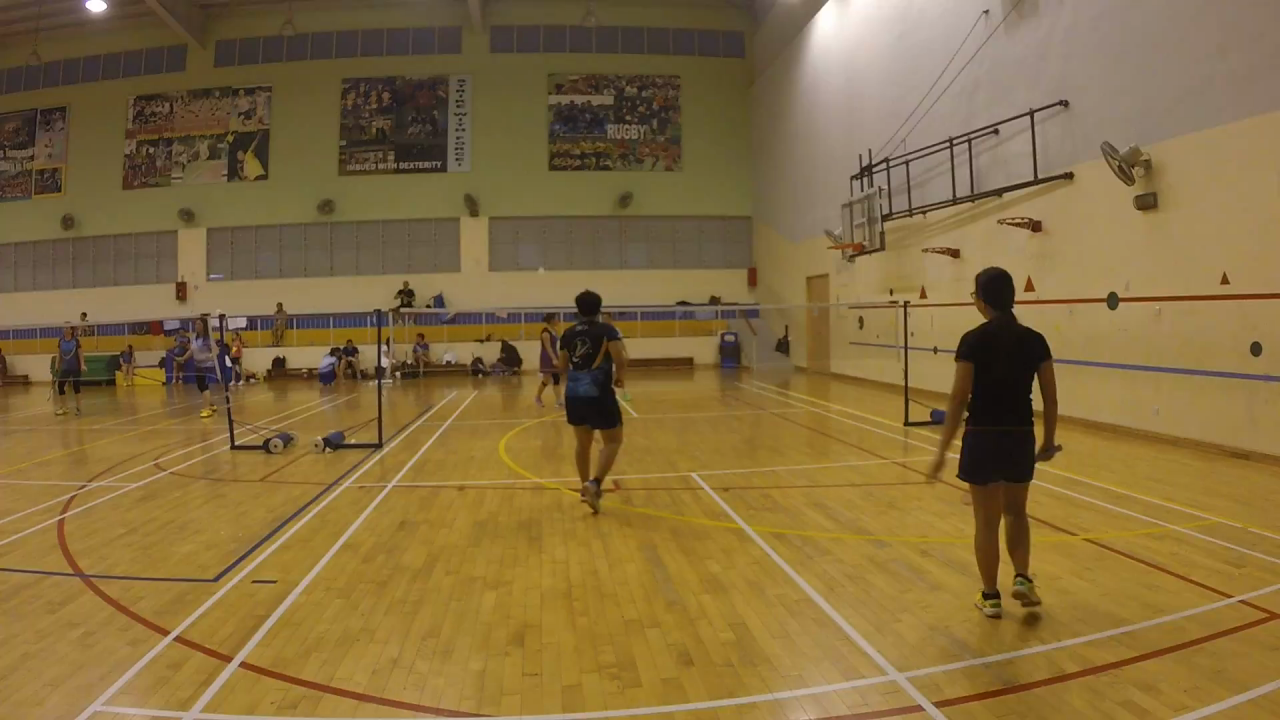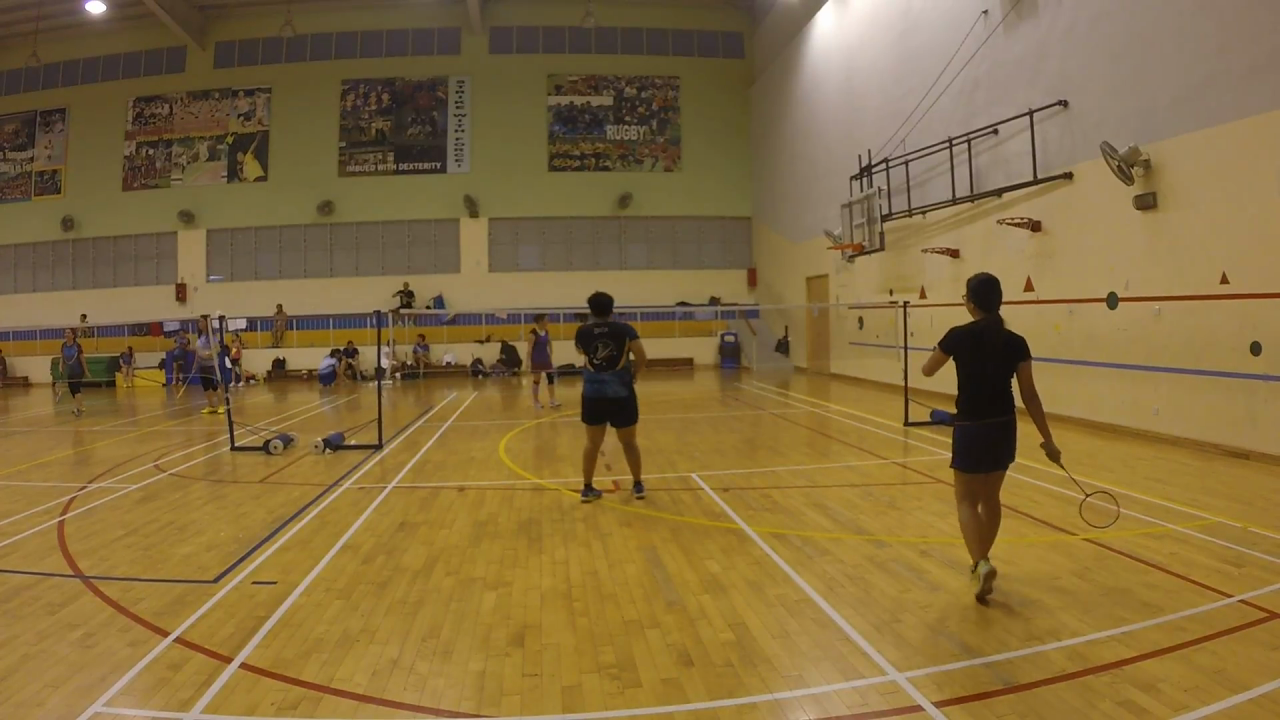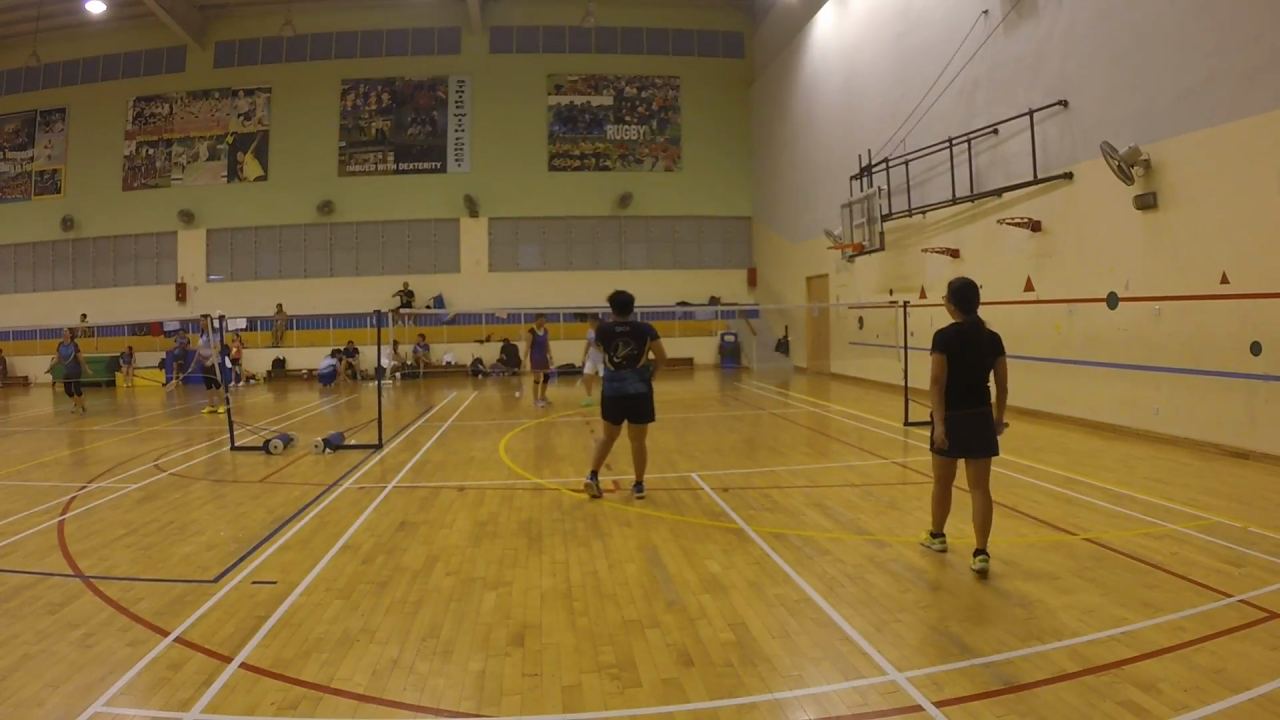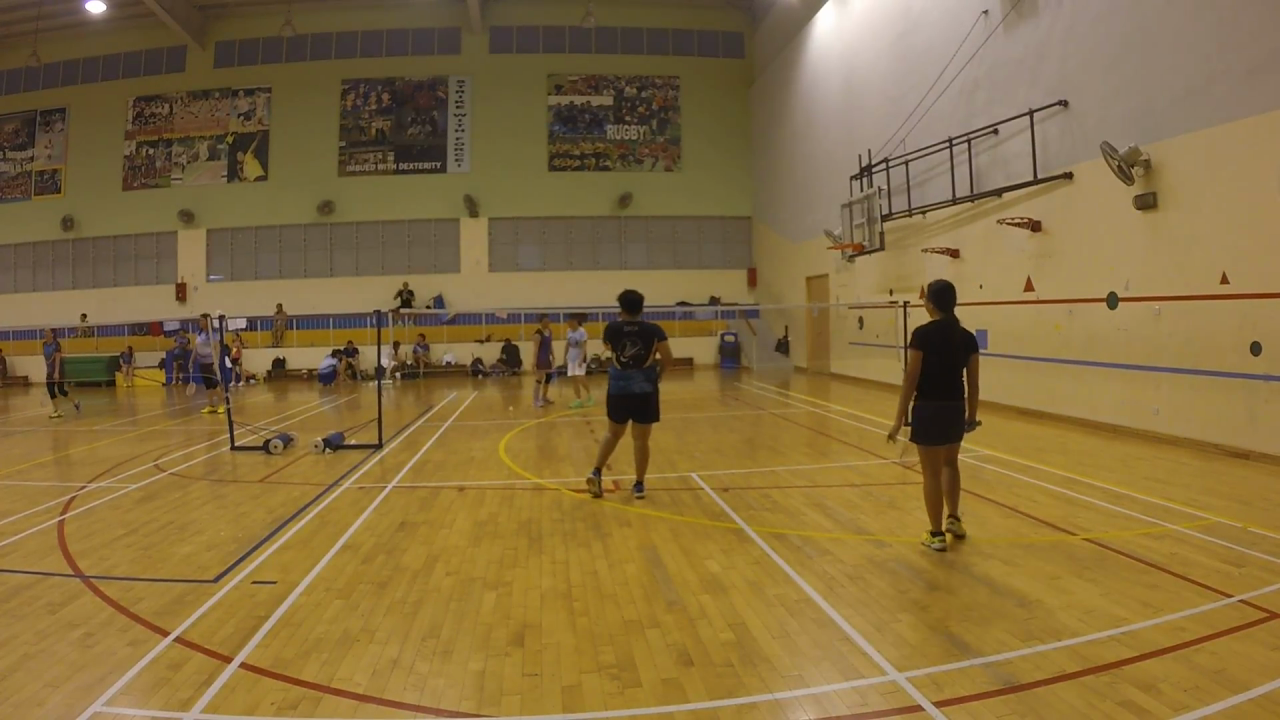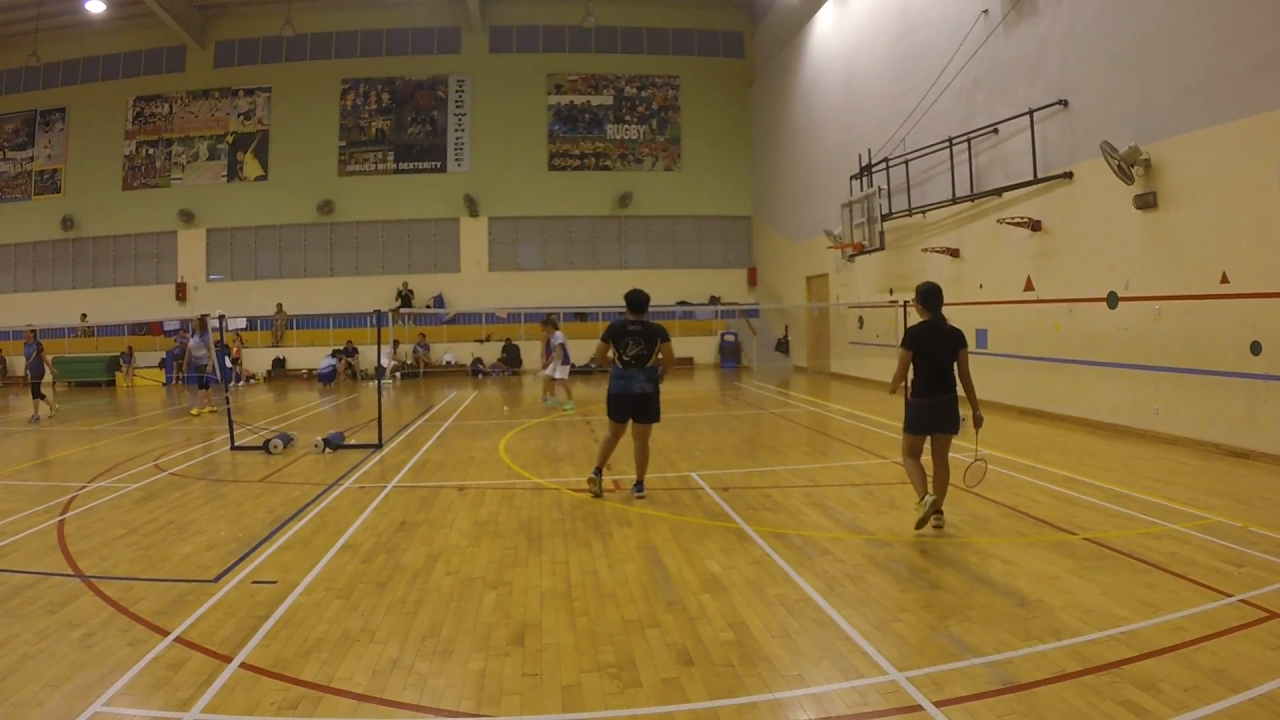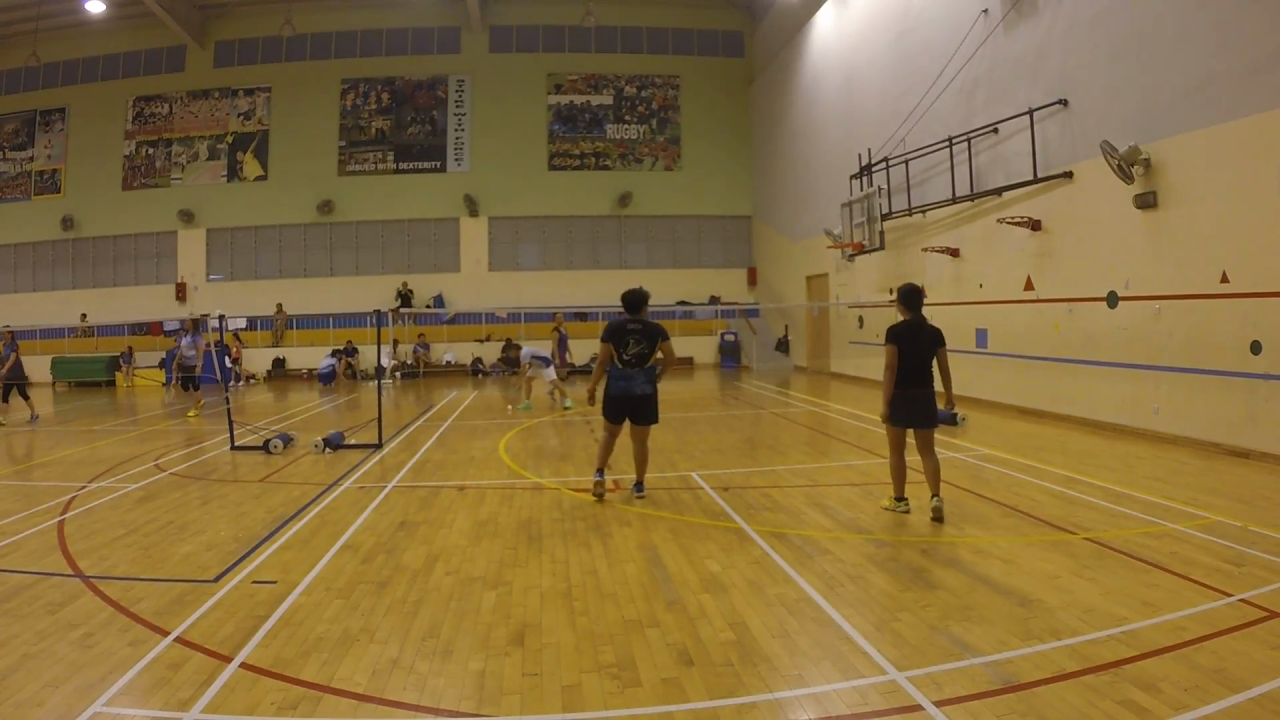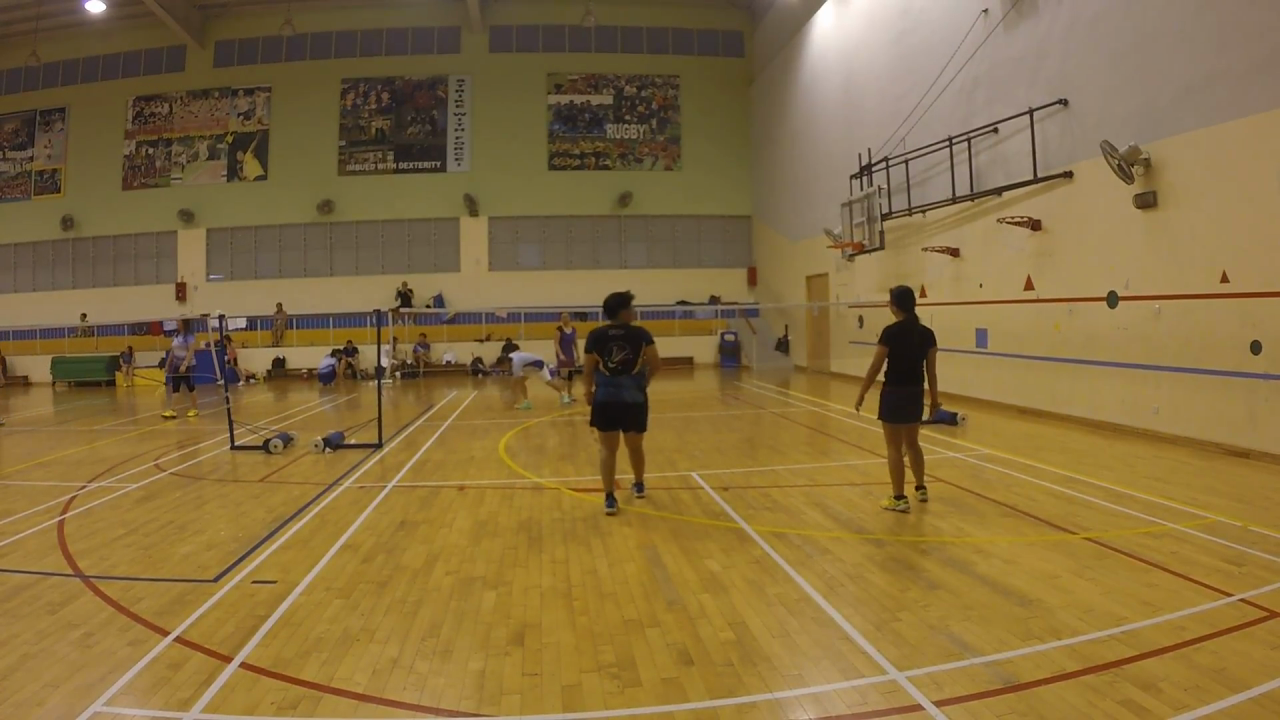
dt=0.4s
person 1, frame 1
left shoulder: (974, 341)
right shoulder: (1034, 341)
left elbow: (958, 400)
right elbow: (1050, 397)
left wrist: (942, 451)
right wrist: (1049, 438)
left hip: (983, 436)
right hip: (1020, 437)
left knee: (986, 517)
right knee: (1015, 511)
left ankle: (991, 596)
right ankle: (1024, 579)
person 1, frame 2
left shoulder: (958, 336)
right shoulder: (1016, 342)
left elbow: (928, 369)
right elbow: (1029, 394)
left wrist: (929, 365)
right wrist: (1047, 438)
left hip: (970, 428)
right hip: (1003, 427)
left knee: (967, 502)
right knee: (990, 497)
left ankle: (982, 562)
right ankle: (982, 563)
person 1, frame 3
left shoulder: (944, 337)
right shoulder: (992, 339)
left elbow: (937, 382)
right elbow: (1002, 386)
left wrist: (938, 424)
right wrist: (999, 418)
left hip: (953, 419)
right hip: (982, 419)
left knee: (943, 482)
right knee: (980, 487)
left ankle: (936, 536)
right ankle: (980, 552)
person 1, frame 4
left shoulder: (923, 334)
right shoulder: (967, 338)
left elbow: (911, 378)
right elbow: (973, 382)
left wrist: (899, 417)
right wrist: (972, 414)
left hip: (928, 409)
right hip: (955, 409)
left knee: (931, 471)
right knee: (950, 464)
left ankle: (936, 534)
right ankle: (953, 519)
person 1, frame 5
left shoulder: (913, 334)
right shoulder: (956, 335)
left elbow: (901, 371)
right elbow: (965, 375)
left wrist: (893, 386)
right wrist: (975, 408)
left hip: (921, 403)
right hip: (947, 403)
left knee: (911, 456)
right knee: (940, 458)
left ankle: (926, 499)
right ankle: (937, 512)
person 1, frame 6
left shoulder: (895, 332)
right shoulder: (934, 333)
left elbow: (890, 369)
right elbow: (944, 368)
left wrist: (885, 404)
right wrist: (949, 395)
left hip: (901, 397)
right hip: (925, 397)
left knee: (897, 450)
right knee: (927, 450)
left ankle: (899, 500)
right ankle: (935, 498)
person 1, frame 7
left shoulder: (891, 332)
right shoulder: (927, 333)
left elbow: (875, 367)
right elbow: (931, 370)
left wrist: (861, 395)
right wrist: (934, 398)
left hip: (894, 394)
right hip: (915, 394)
left knee: (894, 447)
right knee: (912, 443)
left ankle: (899, 498)
right ankle: (921, 489)
person 2, frame 1
left shoulder: (568, 334)
right shoulder: (606, 330)
left elbow: (562, 366)
right elbow: (620, 360)
right wrist: (619, 376)
left hip: (574, 393)
right hip: (599, 393)
left knee: (583, 443)
right knee: (612, 442)
left ankle: (586, 486)
right ankle: (594, 483)
person 2, frame 2
left shoulder: (583, 332)
right shoulder: (624, 330)
right elbow: (642, 358)
right wrist: (635, 373)
left hip: (593, 394)
right hip: (621, 393)
left knee: (592, 442)
right knee: (629, 442)
left ankle: (587, 488)
right ankle: (638, 485)
person 2, frame 3
left shoulder: (603, 330)
right shoulder: (645, 329)
right elbow: (661, 357)
right wrist: (653, 371)
left hip: (612, 391)
right hip: (639, 391)
left knee: (608, 436)
right knee: (638, 440)
left ankle: (593, 476)
right ankle: (638, 485)
person 2, frame 4
left shoulder: (612, 328)
right shoulder: (654, 330)
right elbow: (668, 358)
right wrist: (659, 371)
left hip: (618, 390)
right hip: (645, 390)
left knee: (613, 433)
right knee: (641, 439)
left ankle: (596, 472)
right ankle: (639, 485)
person 2, frame 5
left shoulder: (614, 328)
right shoulder: (657, 331)
left elbow: (599, 355)
right elbow: (670, 360)
right wrist: (661, 373)
left hip: (619, 389)
right hip: (646, 391)
left knee: (613, 433)
right knee: (641, 439)
left ankle: (597, 472)
right ankle: (639, 484)
person 2, frame 6
left shoulder: (612, 328)
right shoulder: (656, 330)
left elbow: (602, 361)
right elbow: (670, 359)
left wrist: (592, 386)
right wrist: (659, 373)
left hip: (616, 391)
right hip: (644, 392)
left knee: (610, 433)
right knee: (640, 441)
left ankle: (599, 474)
right ankle: (639, 485)
person 2, frame 7
left shoulder: (595, 336)
right shoulder: (641, 334)
left elbow: (588, 370)
right elbow: (656, 364)
left wrist: (588, 391)
right wrist: (646, 379)
left hip: (605, 399)
right hip: (635, 398)
left knee: (608, 449)
right knee: (635, 445)
left ankle: (609, 498)
right ankle: (639, 485)
